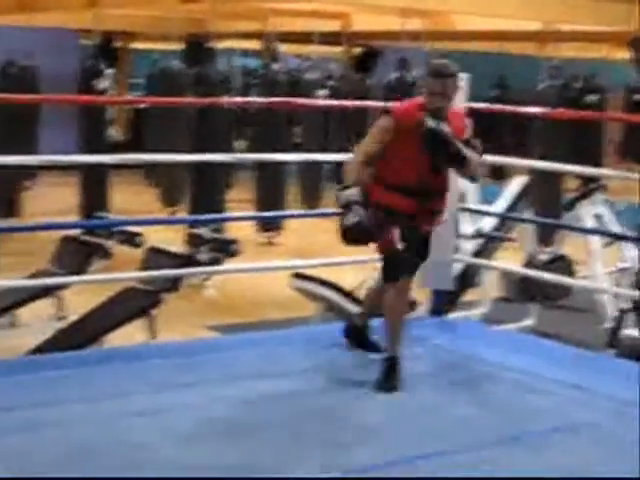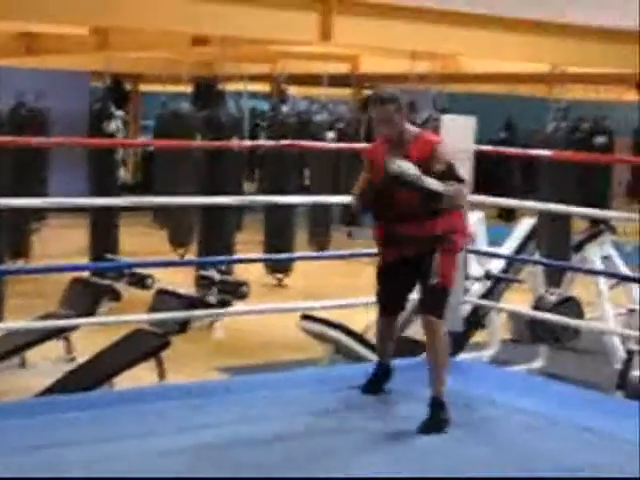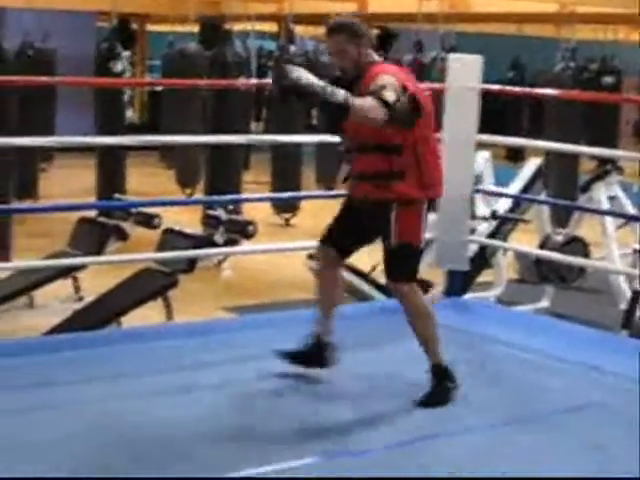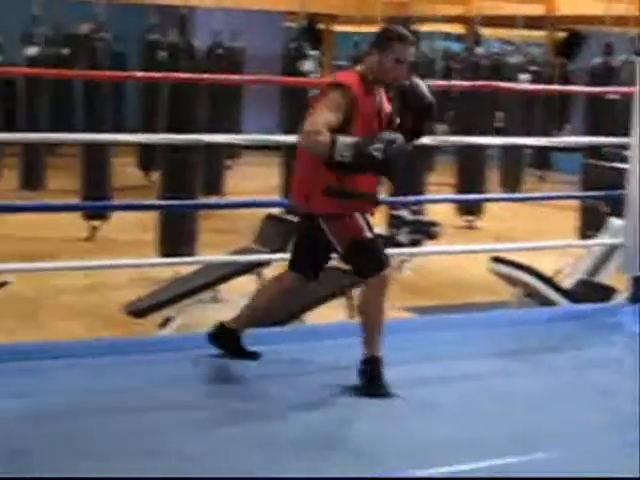
dt=0.7s
person 1, frame 1
left shoulder: (459, 123)
right shoulder: (398, 118)
left elbow: (475, 171)
right elbow: (359, 159)
left wrist: (452, 146)
right wrist: (351, 205)
left hip: (423, 214)
right hip: (389, 211)
left knee: (396, 278)
right knee: (399, 276)
left ankle: (356, 327)
right ankle: (392, 362)
person 1, frame 2
left shoulder: (432, 149)
right shoulder: (376, 152)
left elbow: (458, 198)
right elbow: (360, 195)
right wrist: (365, 198)
left hip: (437, 242)
right hip: (398, 245)
left knee: (432, 315)
right knee: (387, 312)
left ankle: (439, 403)
right ankle: (383, 367)
person 1, frame 3
left shoulder: (386, 79)
right shoulder: (365, 80)
left elbow: (375, 114)
right elbow: (357, 126)
left wrist: (321, 90)
right wrist: (328, 94)
left hip: (403, 192)
right hip: (371, 189)
left knee: (402, 284)
right knee: (328, 255)
left ankle: (441, 373)
right ankle: (321, 344)
person 1, frame 4
left shoulder: (376, 94)
right shoulder: (345, 92)
left elbow: (389, 153)
right elbow: (311, 139)
right wrist: (365, 149)
left hip: (330, 197)
right hip: (328, 198)
left knee: (298, 275)
right knee: (377, 274)
left ankle: (228, 331)
right ankle: (371, 365)
